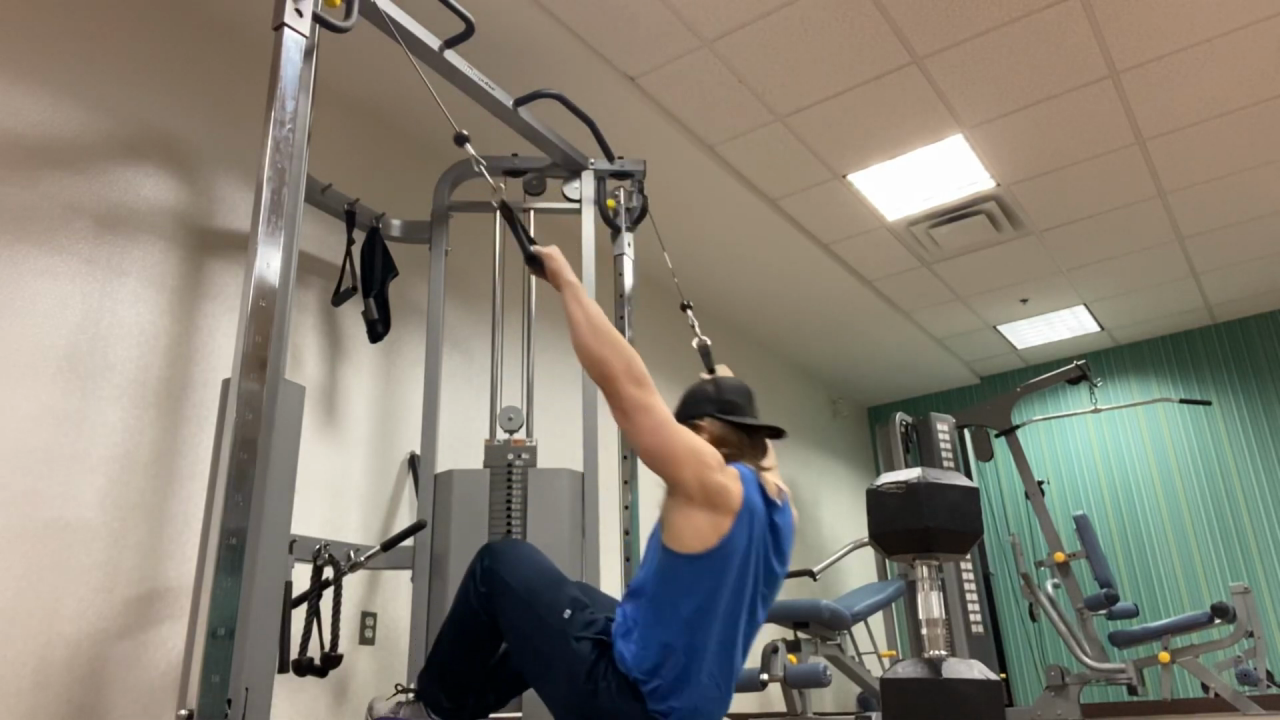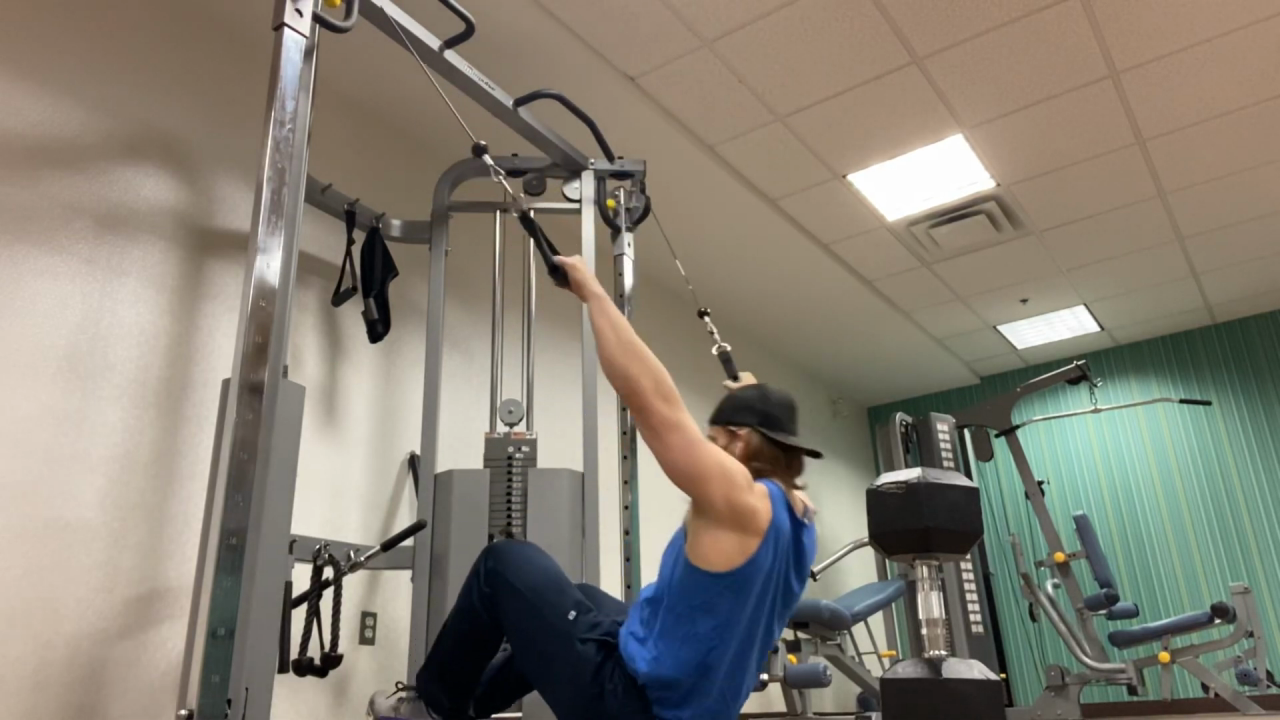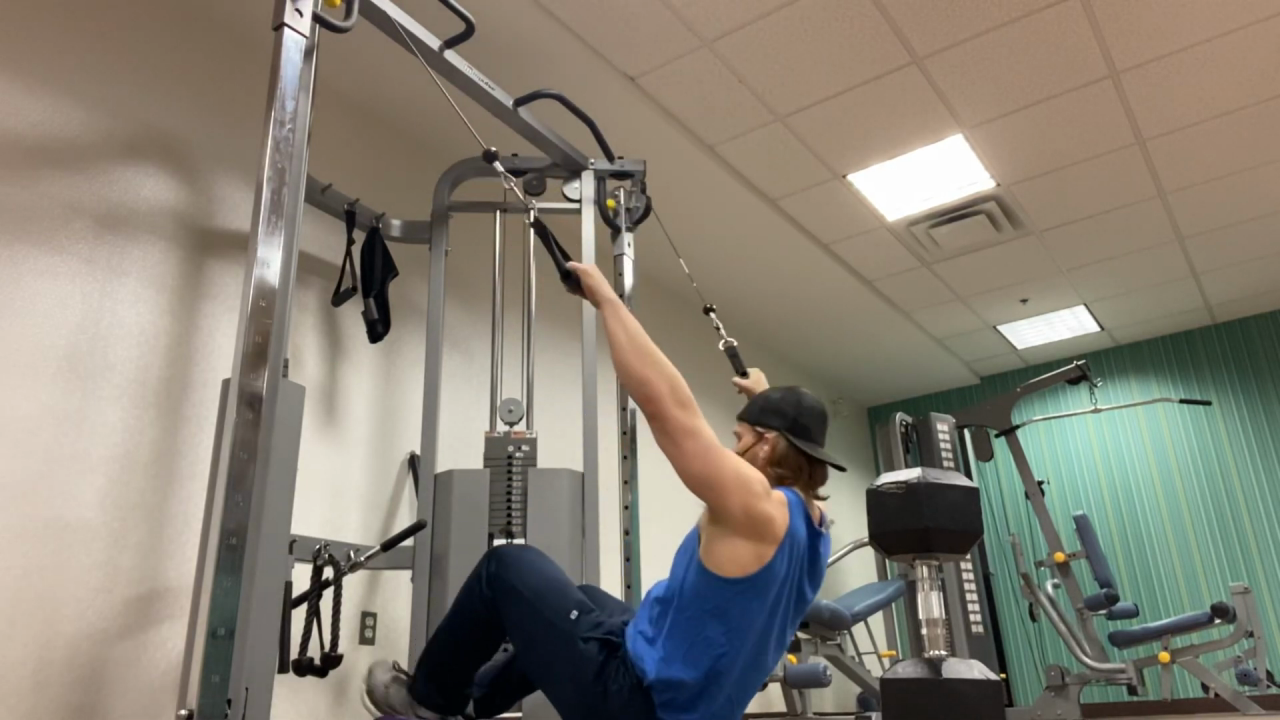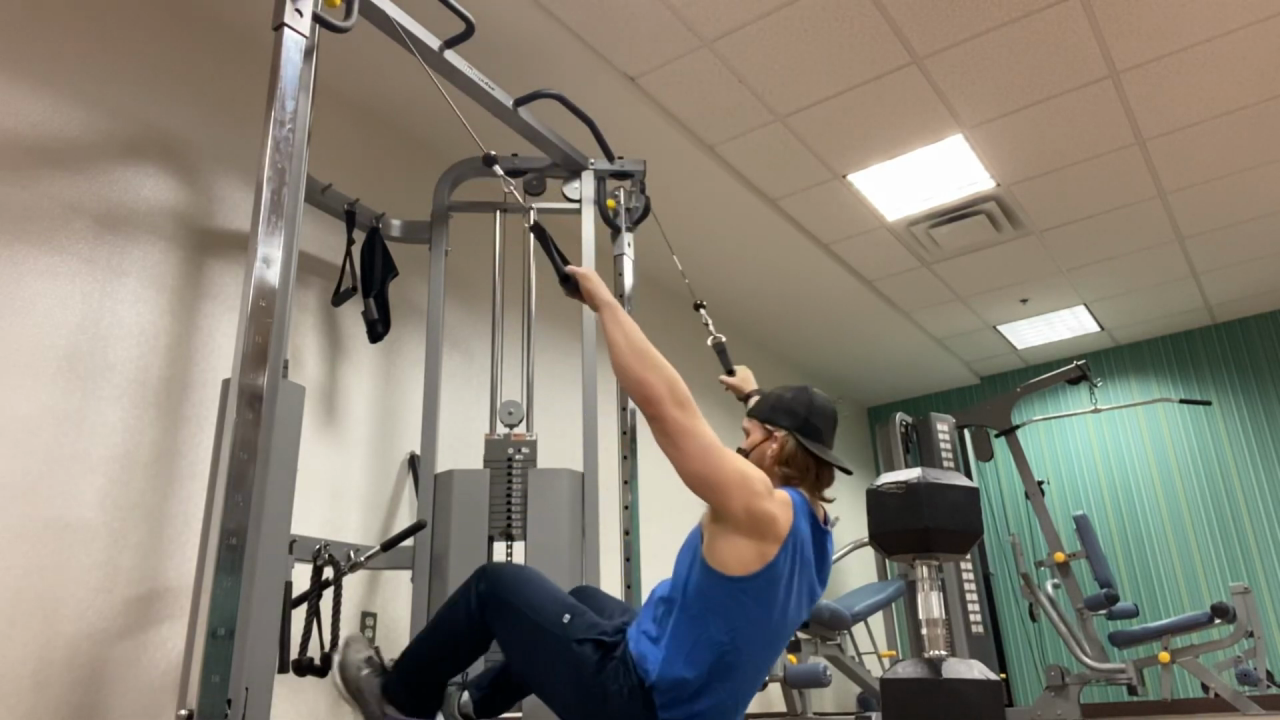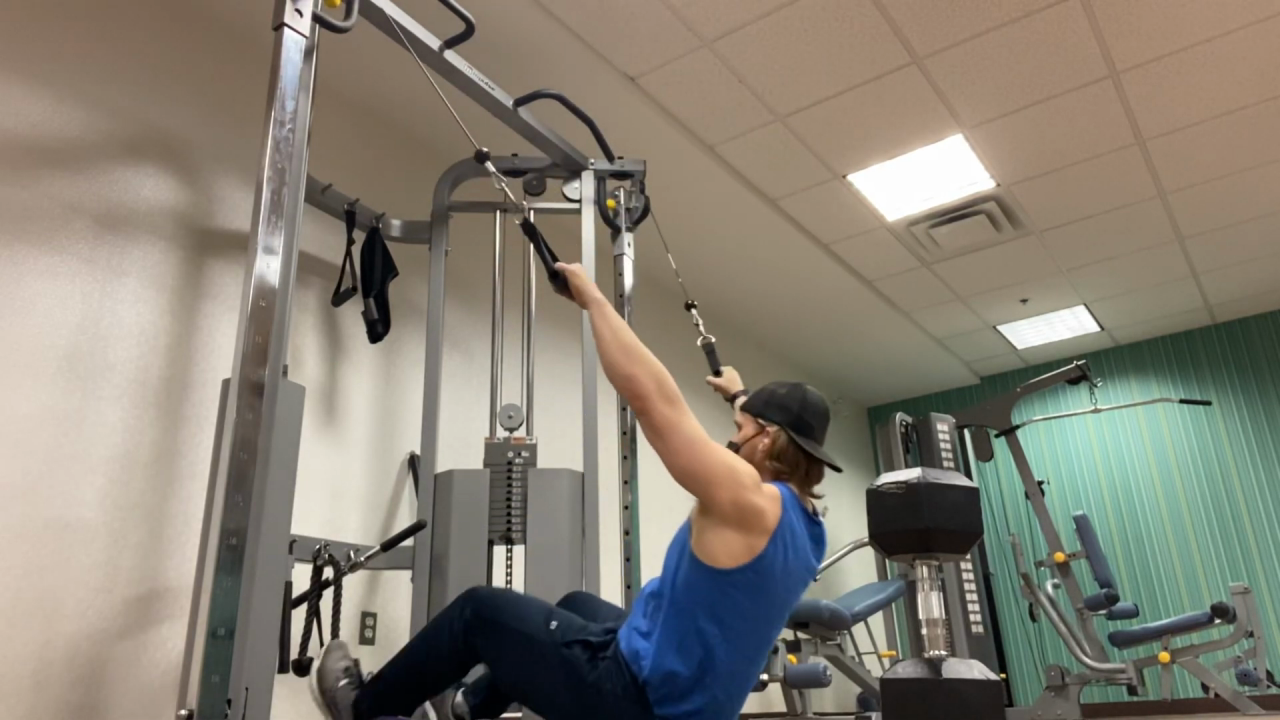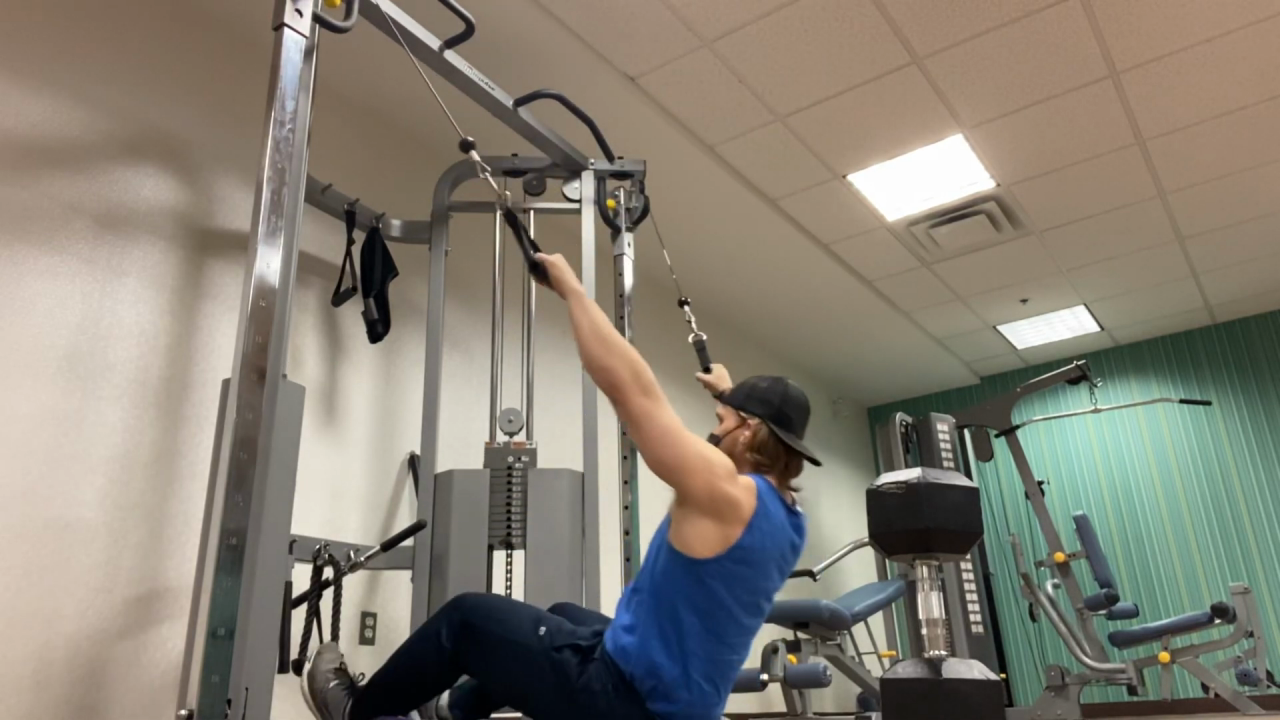
dt=0.1s
person 1, frame 1
left shoulder: (716, 484)
right shoulder: (774, 497)
left elbow: (623, 381)
right elbow: (747, 432)
left wrist: (565, 279)
right wrist: (724, 384)
left knee: (502, 563)
right knee: (572, 599)
person 1, frame 2
left shoulder: (741, 503)
right shoulder: (798, 516)
left elbow: (651, 398)
right elbow: (770, 436)
left wrist: (592, 291)
right wrist: (749, 394)
left knee: (506, 564)
right knee: (578, 601)
person 1, frame 3
left shoulder: (756, 508)
right shoulder: (810, 522)
left elbow: (663, 401)
right elbow: (789, 445)
left wrist: (605, 296)
right wrist: (762, 395)
left knee: (507, 568)
right knee: (584, 602)
person 1, frame 4
left shoulder: (759, 507)
right shoulder: (812, 522)
left elbow: (663, 402)
right elbow: (785, 440)
left wrist: (603, 301)
right wrist: (754, 395)
left knee: (499, 586)
right knee: (586, 601)
person 1, frame 5
left shoulder: (748, 502)
right shoulder: (804, 524)
left elbow: (652, 396)
right elbow: (773, 436)
left wrist: (592, 297)
right wrist: (738, 394)
left knee: (483, 610)
right knee: (580, 608)
person 1, frame 6
left shoulder: (725, 493)
right shoulder: (785, 515)
left elbow: (628, 387)
right elbow: (755, 435)
left wrist: (572, 288)
right wrist: (726, 389)
left knee: (470, 617)
right knee: (567, 617)
